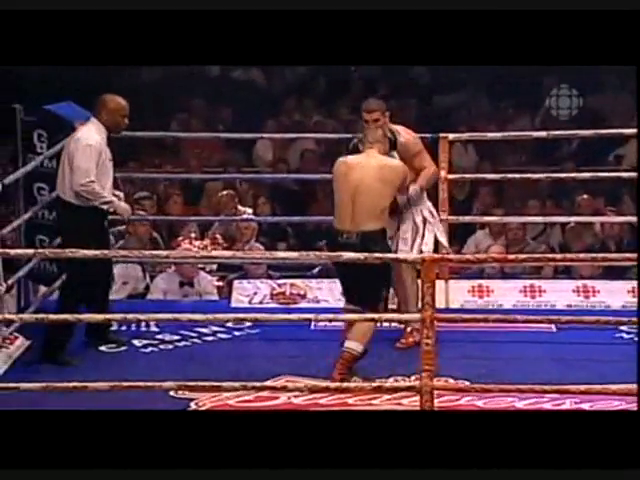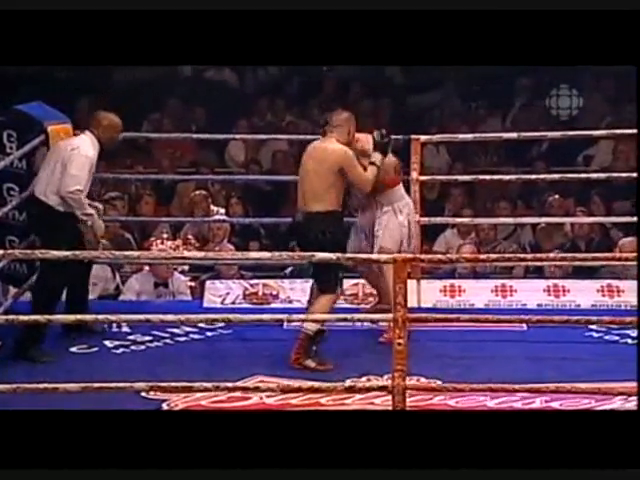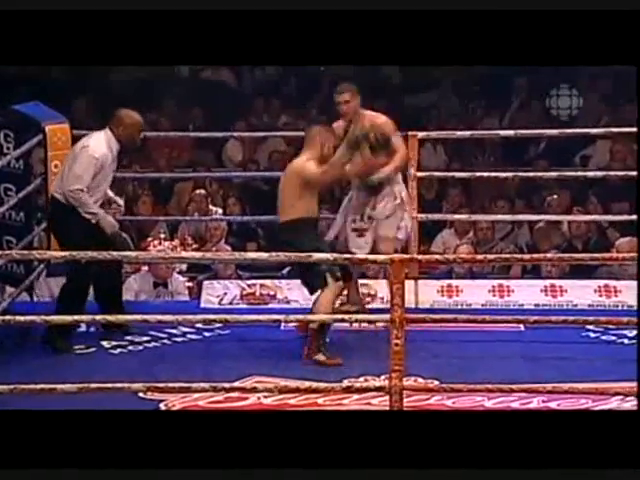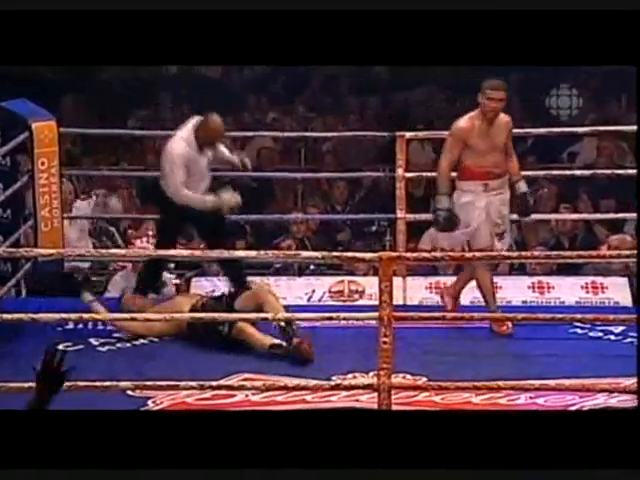
dt=1s
person 1, frame 1
left shoulder: (341, 164)
right shoulder: (396, 167)
right elbow: (405, 189)
left hip: (340, 239)
right hip: (372, 242)
left knee: (353, 295)
right knee: (372, 310)
left ankle: (347, 354)
right ankle: (342, 369)
person 1, frame 2
left shoulder: (312, 148)
right shoulder: (342, 152)
right elbow: (365, 185)
right wrist: (377, 154)
left hip: (304, 222)
right hip: (325, 224)
left knee: (323, 280)
right knee: (329, 291)
left ankle: (314, 330)
right ankle: (301, 353)
person 1, frame 3
left shoulder: (301, 164)
right shoulder: (306, 166)
right elbow: (328, 174)
right wrist: (349, 144)
left hip: (298, 232)
right hip: (299, 234)
left knee: (341, 276)
right knee: (333, 284)
left ankle: (312, 327)
right ankle: (314, 346)
person 1, frame 4
left shoulder: (162, 302)
right shoulder: (147, 318)
right elbow: (119, 321)
right wrist: (91, 302)
left hip: (218, 303)
right hip: (201, 319)
left knee: (261, 291)
right knee: (241, 327)
left ankle: (288, 332)
right ankle: (288, 349)
person 2, frame 1
left shoulder: (96, 137)
right shoulder: (88, 140)
right elbow: (83, 185)
left wrist: (112, 192)
right wrist: (114, 204)
left hip: (90, 215)
right hip: (78, 216)
left knee: (101, 275)
right knee: (79, 281)
left ankle: (98, 330)
right ankle: (54, 347)
person 2, frame 2
left shoulder: (76, 144)
right shoulder: (85, 152)
right elbow: (70, 191)
left wrist: (87, 205)
right wrist: (92, 218)
left hip: (55, 212)
right hip: (51, 215)
left knee: (80, 262)
right knee: (53, 276)
left ankle: (76, 319)
right ankle: (28, 343)
person 2, frame 3
left shoulder: (108, 147)
right shoulder: (94, 150)
right elbow: (74, 190)
left wrist: (110, 198)
right wrist: (101, 217)
left hip: (84, 211)
right hip: (67, 212)
left knee: (109, 262)
right knee: (82, 271)
left ankle: (113, 318)
right ankle: (58, 332)
person 2, frame 4
left shoulder: (200, 125)
right shoulder: (177, 150)
left elbow: (214, 150)
right elbow: (177, 193)
left wrist: (233, 159)
right wrist: (216, 201)
left hip: (200, 200)
right hip: (177, 203)
left knee: (222, 243)
right knee: (163, 252)
left ankle: (241, 290)
person 3, frame 1
left shoulder: (404, 139)
left elbow: (431, 169)
left wrist: (412, 191)
right wrist: (357, 152)
left hip: (410, 205)
left knee: (404, 262)
right knee: (392, 262)
left ankle: (414, 324)
right ankle: (404, 308)
person 3, frame 2
left shoulder: (364, 144)
left elbow: (391, 165)
left hip: (392, 203)
right hip: (371, 203)
right knee: (357, 255)
right ankle: (385, 300)
person 3, frame 3
left shoulder: (380, 123)
right shoulder: (338, 128)
left elbow: (402, 154)
left wrist: (382, 177)
left hip: (386, 187)
right hip: (360, 189)
left knee: (385, 247)
right knee: (346, 244)
right ankle: (354, 300)
person 3, frame 4
left shoulder: (505, 122)
right shoulder: (463, 127)
right elbow: (445, 165)
left wrist: (521, 187)
right wrist: (442, 202)
left hip: (500, 190)
right hip: (473, 193)
left knee: (484, 251)
right knee: (481, 253)
left ankle: (452, 292)
right ankle: (495, 315)
